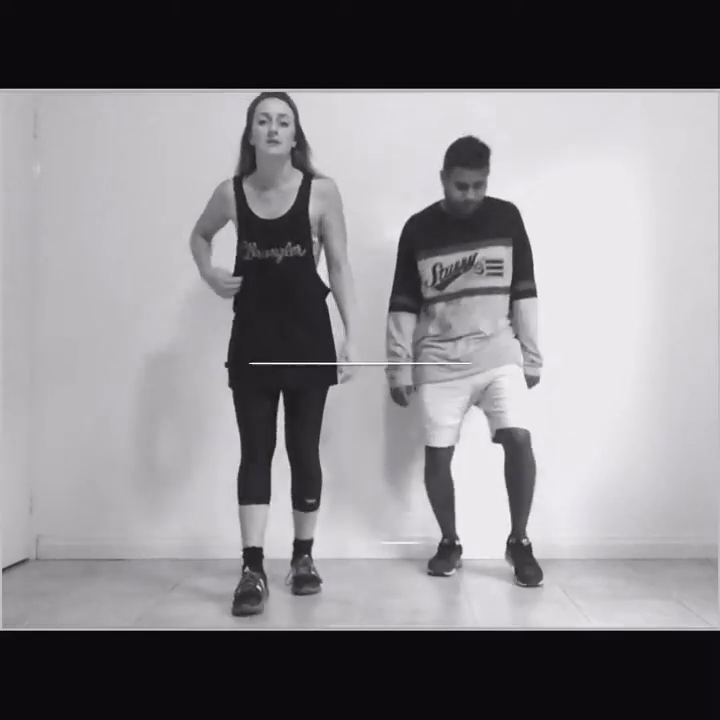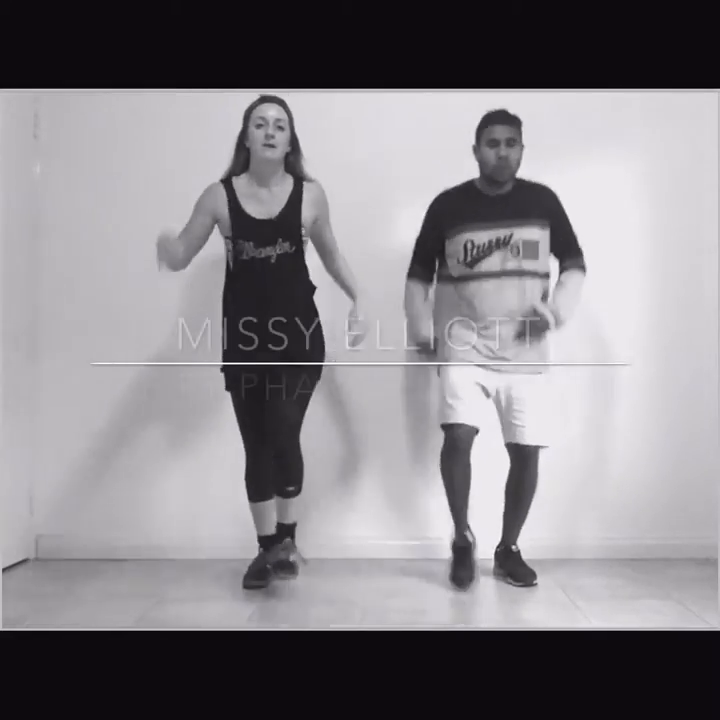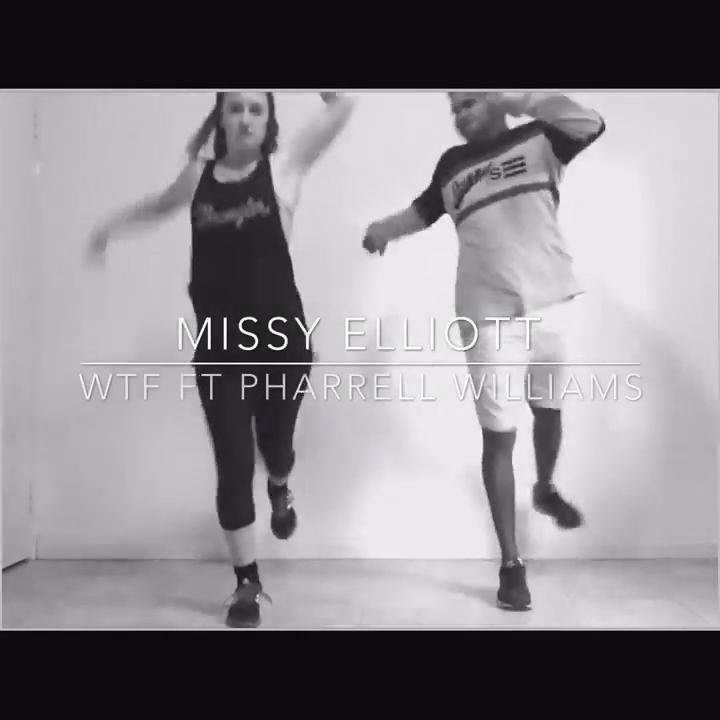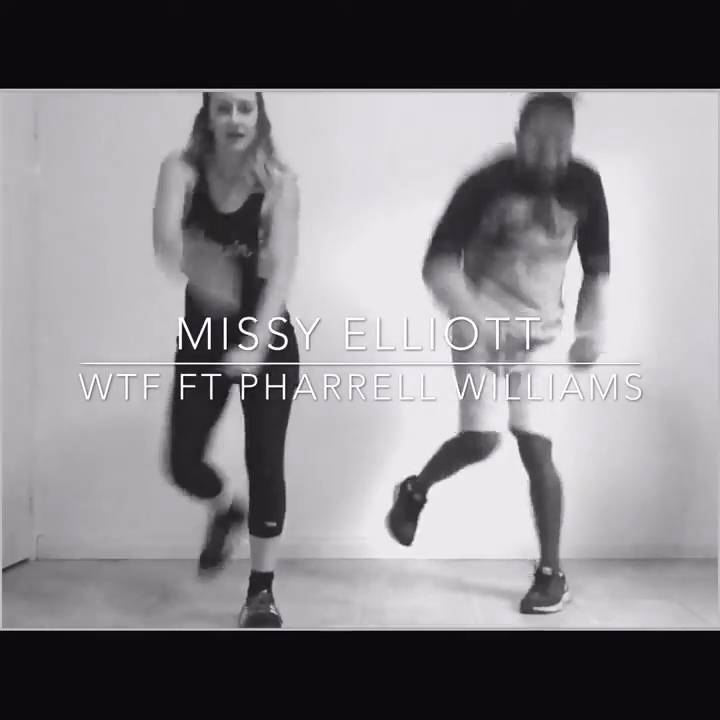
dt=0.7s
person 1, frame 1
left shoulder: (322, 191)
right shoulder: (229, 192)
left elbow: (338, 265)
right elbow: (200, 236)
left wrist: (349, 333)
right wrist: (209, 274)
left hip: (308, 338)
right hip: (252, 339)
left knee: (304, 450)
right knee: (254, 451)
left ankle: (303, 556)
right ankle: (253, 570)
person 1, frame 2
left shoulder: (310, 193)
right shoulder: (219, 194)
left elbow: (330, 253)
right elbow: (179, 257)
left wrist: (356, 299)
right wrist: (167, 248)
left hip: (297, 332)
right hip: (244, 334)
left knee: (283, 437)
right knee: (256, 446)
left ankle: (287, 538)
right ankle: (265, 547)
person 1, frame 3
left shoulder: (281, 161)
right shoulder: (200, 171)
left elbow: (341, 107)
right elbow: (168, 200)
right wrist: (113, 224)
left hip: (279, 333)
right hip: (218, 339)
left knee: (276, 444)
right knee: (233, 463)
left ankle: (279, 490)
right ankle: (247, 582)
person 1, frame 4
left shoulder: (278, 183)
right shoulder: (180, 171)
left elbow: (281, 269)
right elbow: (164, 241)
left wrist: (255, 345)
right wrist: (198, 267)
left hip: (265, 339)
right hip: (202, 339)
left knee: (266, 462)
right knee: (182, 464)
left ankle: (261, 590)
right ankle: (226, 511)
person 2, frame 1
left shoulder: (507, 218)
right shoulder: (418, 229)
left elbow: (525, 293)
right elbow: (403, 306)
left wrist: (531, 358)
right wrist: (399, 370)
left hip: (498, 355)
right hip: (439, 361)
left knee: (519, 440)
right knee: (437, 454)
left ankle: (519, 542)
right ankle: (450, 543)
person 2, frame 2
left shoulder: (543, 201)
right shoulder: (447, 205)
left elbow: (574, 266)
right elbow: (420, 274)
left wrist: (556, 310)
right wrist: (421, 326)
left hip: (523, 354)
right hip: (464, 348)
left knee: (526, 455)
right knee: (458, 437)
left ankle: (508, 550)
right ankle: (462, 538)
person 2, frame 3
left shoulder: (539, 139)
right shoulder: (451, 162)
left elbow: (590, 124)
right elbow: (426, 206)
left wrist: (523, 100)
right wrist: (387, 226)
left hip: (543, 304)
right hip: (488, 316)
left knee: (549, 413)
right knee: (499, 438)
left ankle: (545, 487)
right ankle: (511, 564)
person 2, frame 4
left shoulder: (585, 183)
right shoulder: (483, 186)
left elbow: (595, 261)
right elbow: (436, 265)
left wrist: (589, 328)
right wrist: (470, 315)
left hip: (536, 335)
right hip: (479, 330)
left knee: (536, 448)
right knee: (482, 439)
left ankle: (550, 572)
right ankle: (414, 490)
